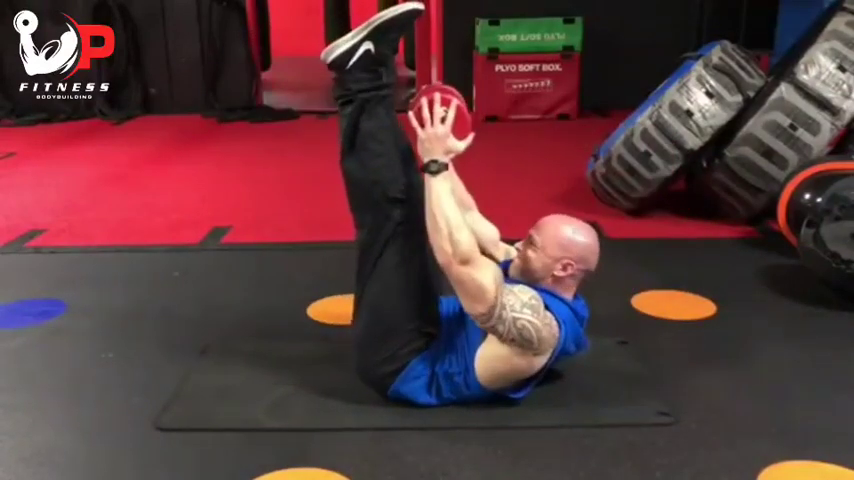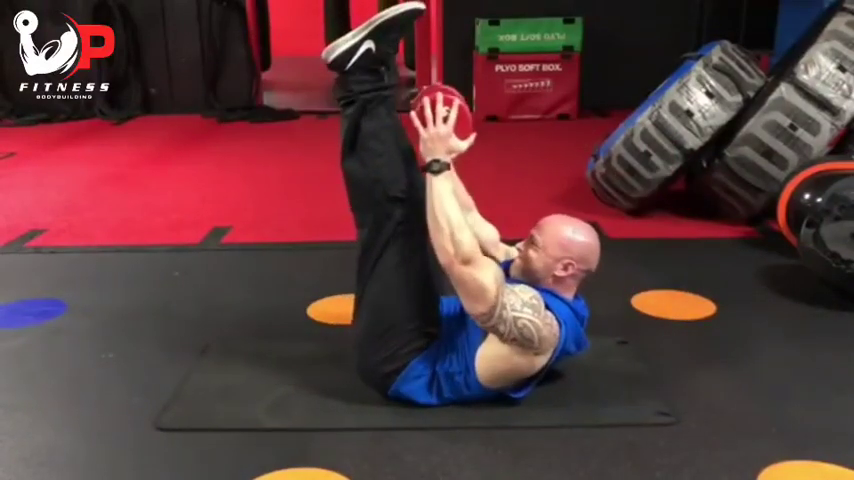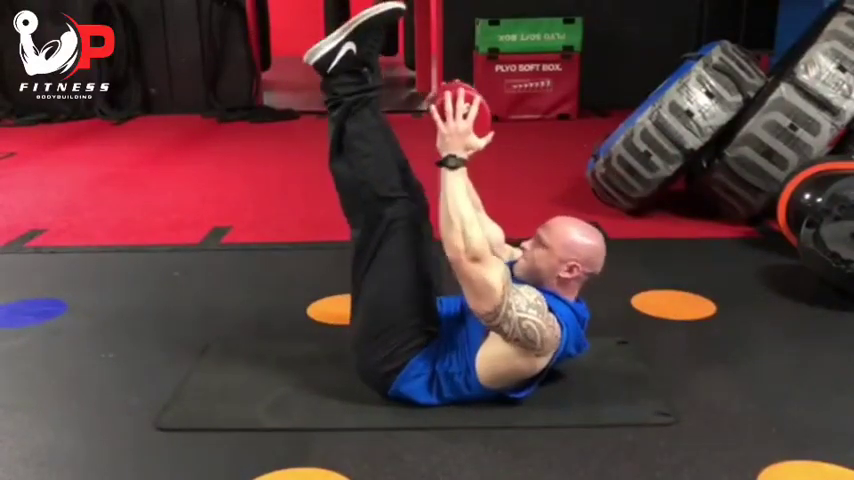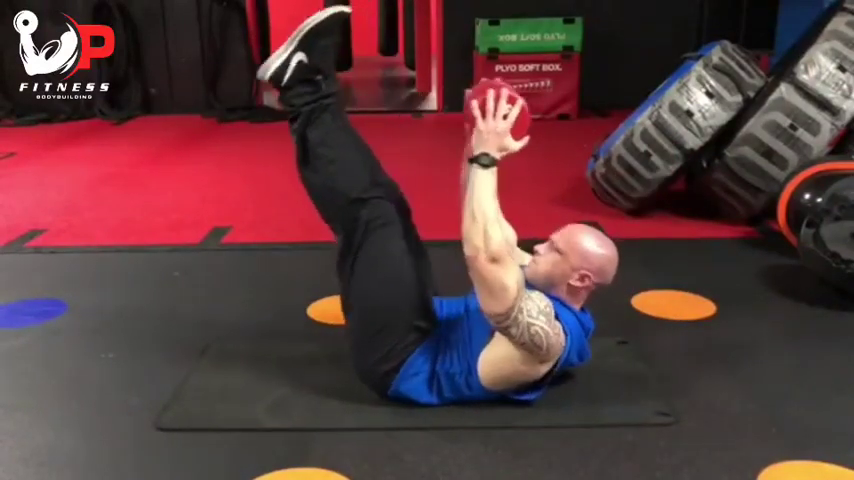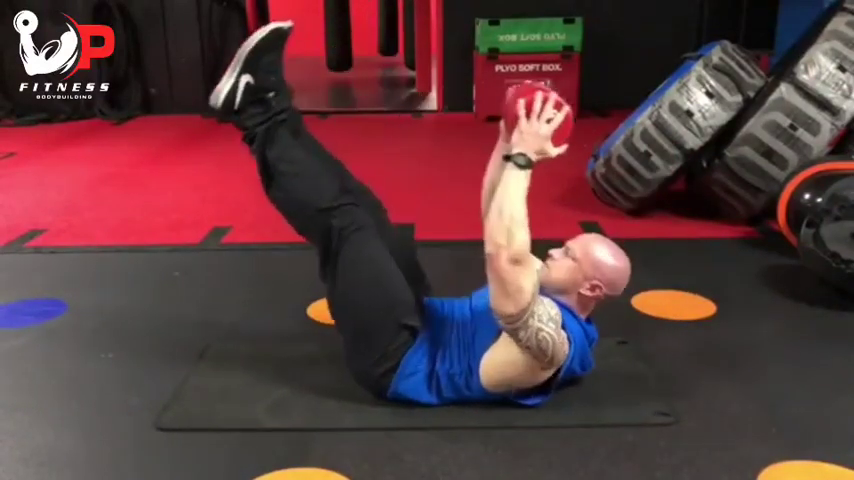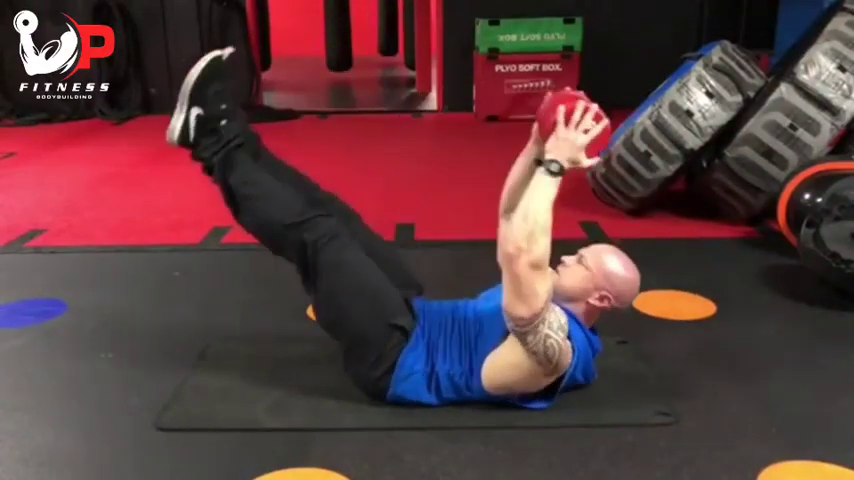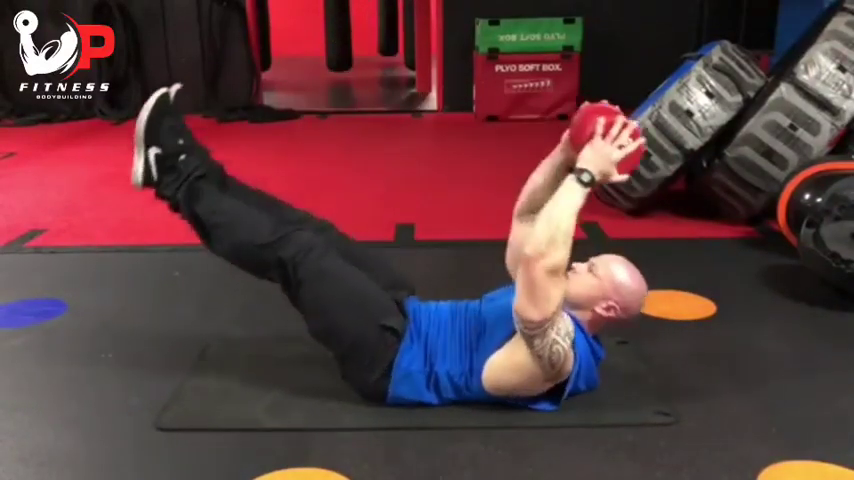
dt=0.2s
person 1, frame 1
left shoulder: (535, 325)
right shoulder: (531, 280)
left elbow: (457, 259)
right elbow: (471, 220)
left wrist: (433, 164)
right wrist: (442, 157)
left hip: (401, 364)
left knee: (397, 215)
right knee: (410, 208)
left ankle: (366, 87)
right ankle: (365, 77)
person 1, frame 2
left shoulder: (537, 324)
right shoulder: (533, 280)
left elbow: (459, 258)
right elbow: (472, 224)
left wrist: (437, 164)
right wrist: (443, 155)
left hip: (401, 362)
left knee: (397, 213)
right knee: (408, 206)
left ankle: (367, 85)
right ankle: (367, 76)
person 1, frame 3
left shoulder: (539, 325)
right shoulder: (542, 286)
left elbow: (466, 254)
right elbow: (478, 228)
left wrist: (453, 159)
right wrist: (456, 149)
left hip: (401, 362)
right hip: (431, 330)
left knee: (389, 212)
right knee: (404, 205)
left ankle: (350, 89)
person 1, frame 4
left shoulder: (545, 331)
right shoulder: (546, 292)
left elbow: (484, 255)
right elbow: (487, 224)
left wrist: (485, 159)
right wrist: (479, 145)
left hip: (401, 360)
right hip: (426, 328)
left knee: (369, 216)
right knee: (385, 206)
left ankle: (307, 99)
right ankle: (308, 91)
person 1, frame 5
left shoulder: (550, 338)
right shoulder: (553, 300)
left elbow: (504, 254)
right elbow: (495, 216)
left wrist: (520, 159)
right wrist: (508, 142)
left hip: (398, 358)
right hip: (422, 325)
left knee: (344, 225)
right knee: (360, 210)
left ankle: (262, 120)
right ankle: (266, 111)
person 1, frame 6
left shoulder: (554, 344)
right shoulder: (554, 307)
left elbow: (523, 255)
right elbow: (511, 216)
left wrist: (554, 165)
right wrist: (539, 146)
left hip: (395, 358)
right hip: (417, 321)
left knee: (319, 237)
right knee: (335, 220)
left ankle: (218, 148)
right ankle: (222, 138)
person 1, frame 7
left shoulder: (557, 353)
right shoulder: (550, 310)
left elbow: (542, 260)
right elbow: (527, 219)
left wrist: (584, 176)
right wrist: (567, 154)
left hip: (392, 358)
right hip: (408, 319)
left knee: (297, 254)
right knee: (314, 236)
left ankle: (181, 183)
right ankle: (186, 174)
